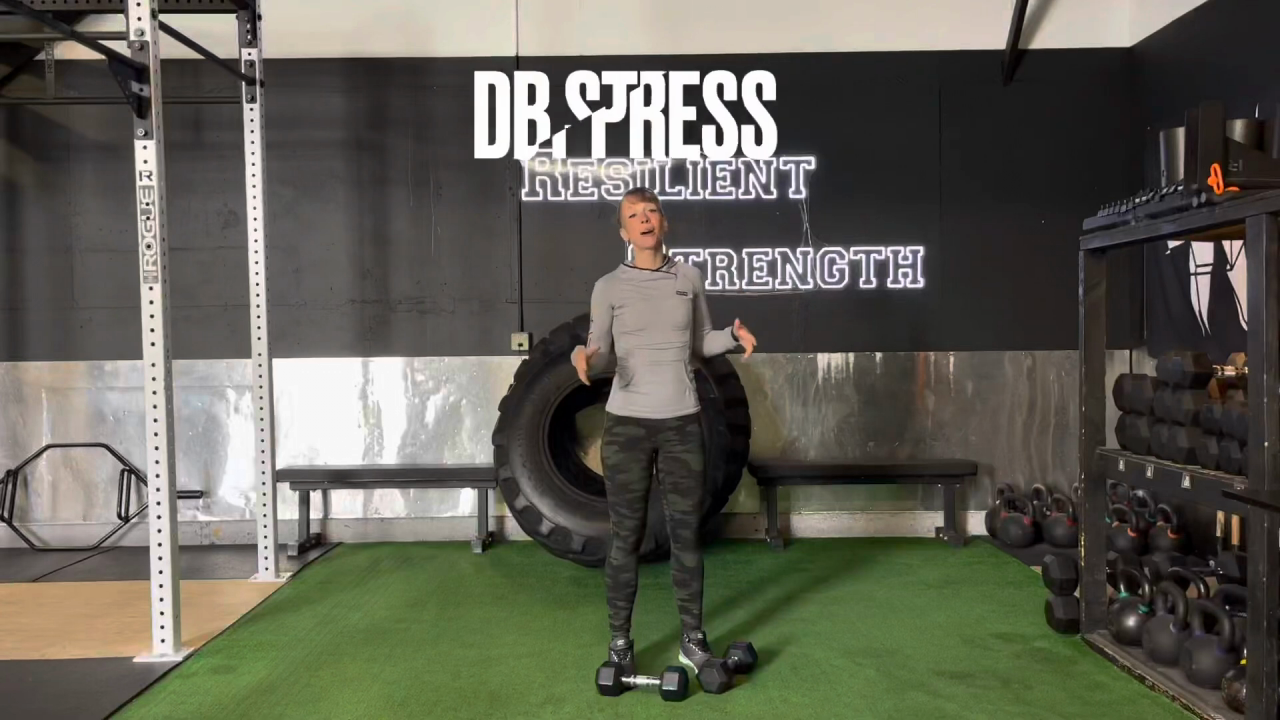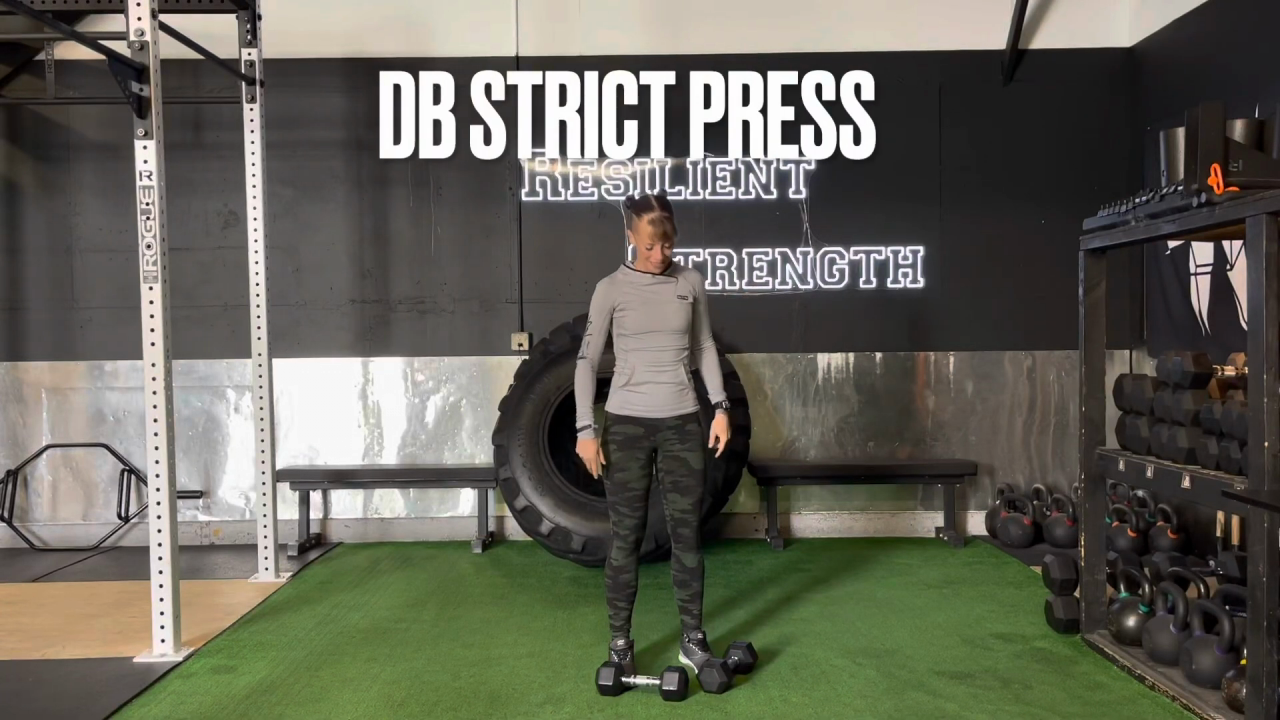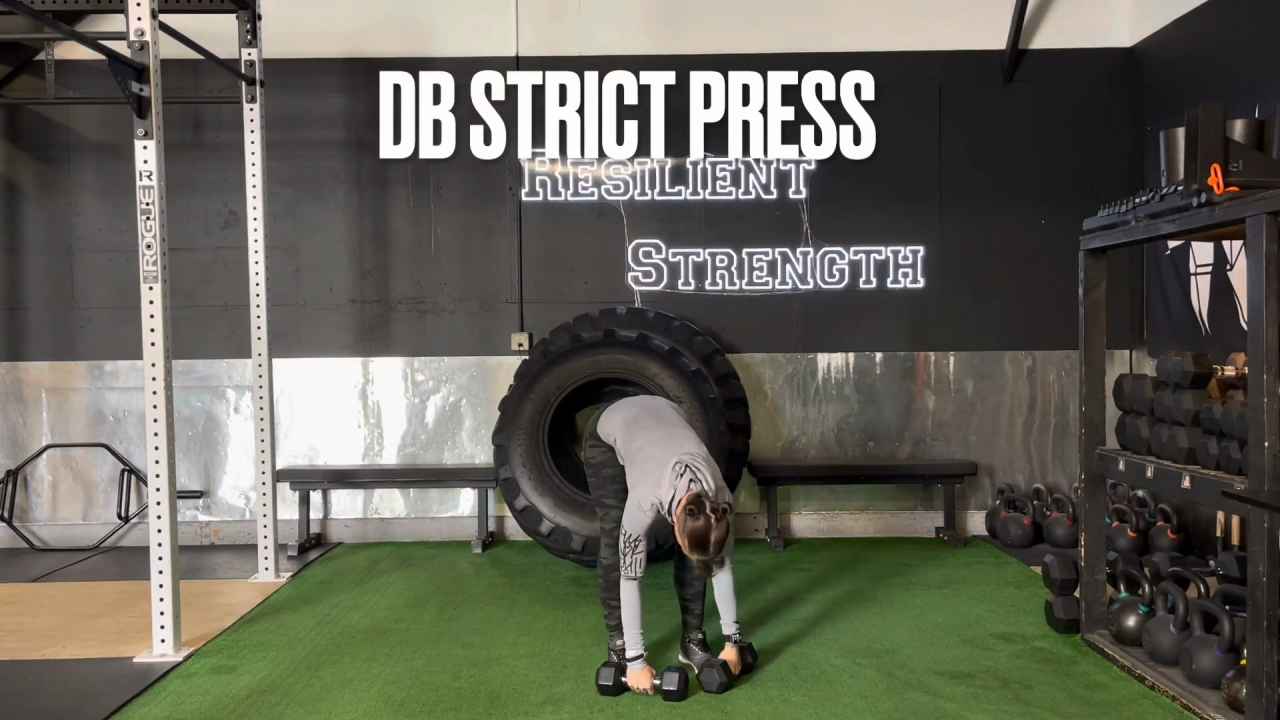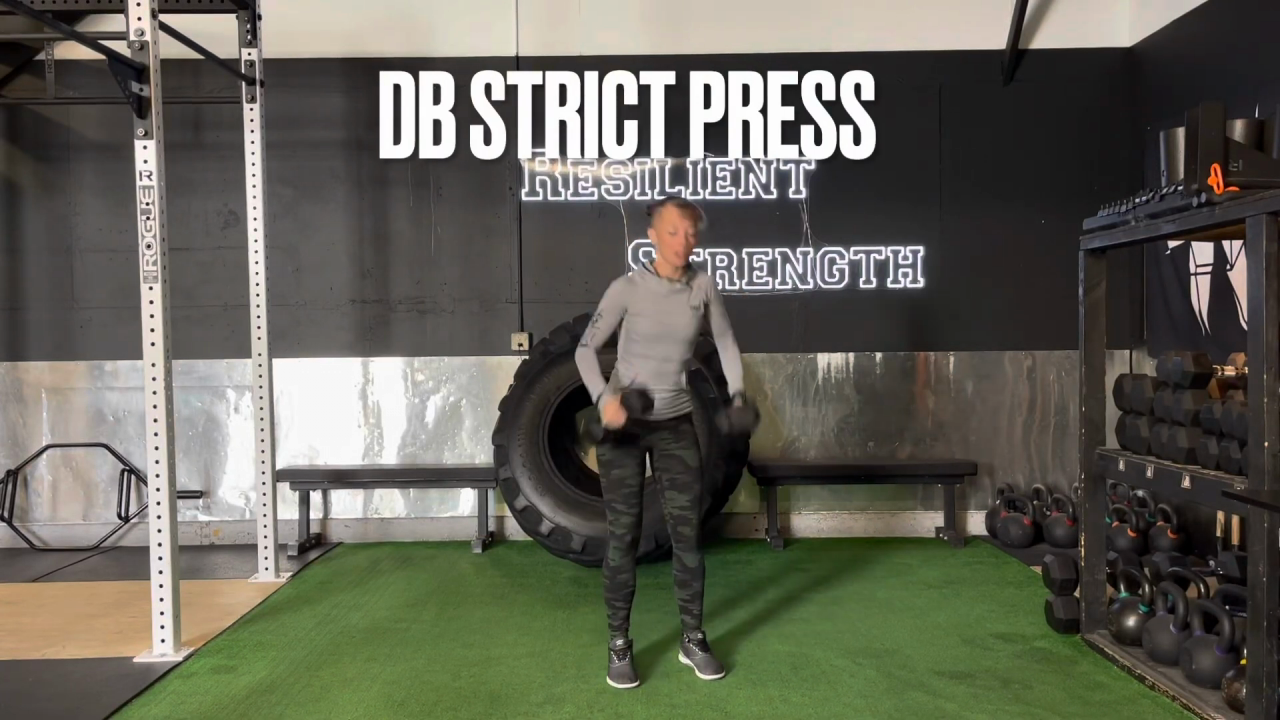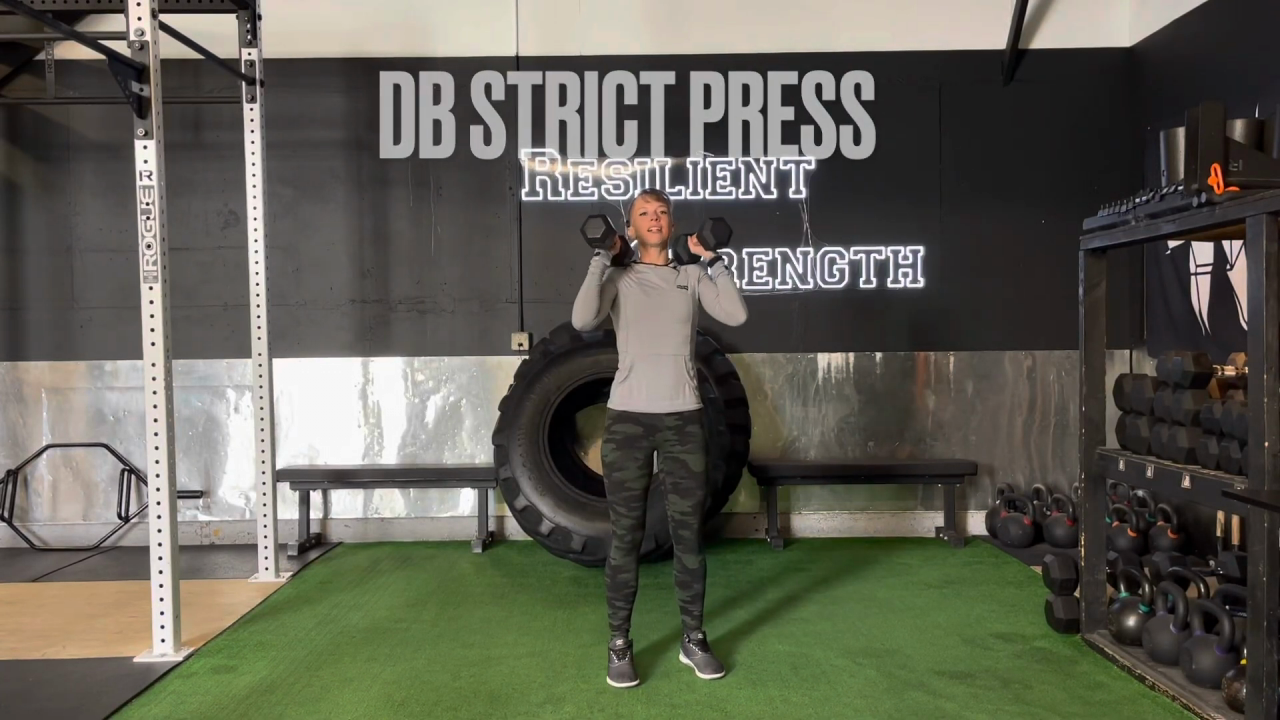
dt=1s
person 1, frame 1
left shoulder: (688, 277)
right shoulder: (609, 286)
right elbow: (599, 360)
left wrist: (734, 335)
right wrist: (584, 358)
left hip: (681, 422)
right hip: (627, 423)
left knee: (686, 532)
right knee: (626, 536)
left ankle: (692, 636)
right ankle: (619, 640)
person 1, frame 2
left shoulder: (690, 281)
right shoulder: (612, 287)
left elbow: (704, 346)
right elbow: (586, 359)
left wrist: (720, 406)
right wrist: (585, 428)
left hip: (682, 423)
right hip: (626, 424)
left knee: (686, 533)
right knee: (626, 535)
left ankle: (692, 638)
right ankle: (620, 640)
person 1, frame 3
left shoulder: (717, 501)
right shoulder: (647, 497)
left elbow: (722, 568)
right elbow: (630, 576)
left wrist: (732, 640)
right wrist: (636, 659)
right hip: (609, 433)
left knee: (700, 556)
right knee: (615, 538)
left ankle: (693, 638)
right ankle: (618, 645)
person 1, frame 4
left shoulder: (704, 286)
right shoulder: (627, 288)
left elbow: (726, 344)
right elbow: (586, 350)
left wrist: (738, 395)
right wrist: (602, 397)
left hip: (676, 425)
right hip: (624, 424)
left knee: (687, 532)
right knee: (623, 535)
left ankle: (693, 639)
right ankle: (618, 645)
person 1, frame 5
left shoulder: (691, 277)
right shoulder: (618, 278)
left elbow: (736, 315)
right elbow: (583, 319)
left wrist: (711, 259)
right wrist: (601, 259)
left hip: (683, 420)
right hip: (627, 420)
left knee: (688, 532)
right knee: (625, 535)
left ankle: (694, 639)
right ankle: (619, 645)
